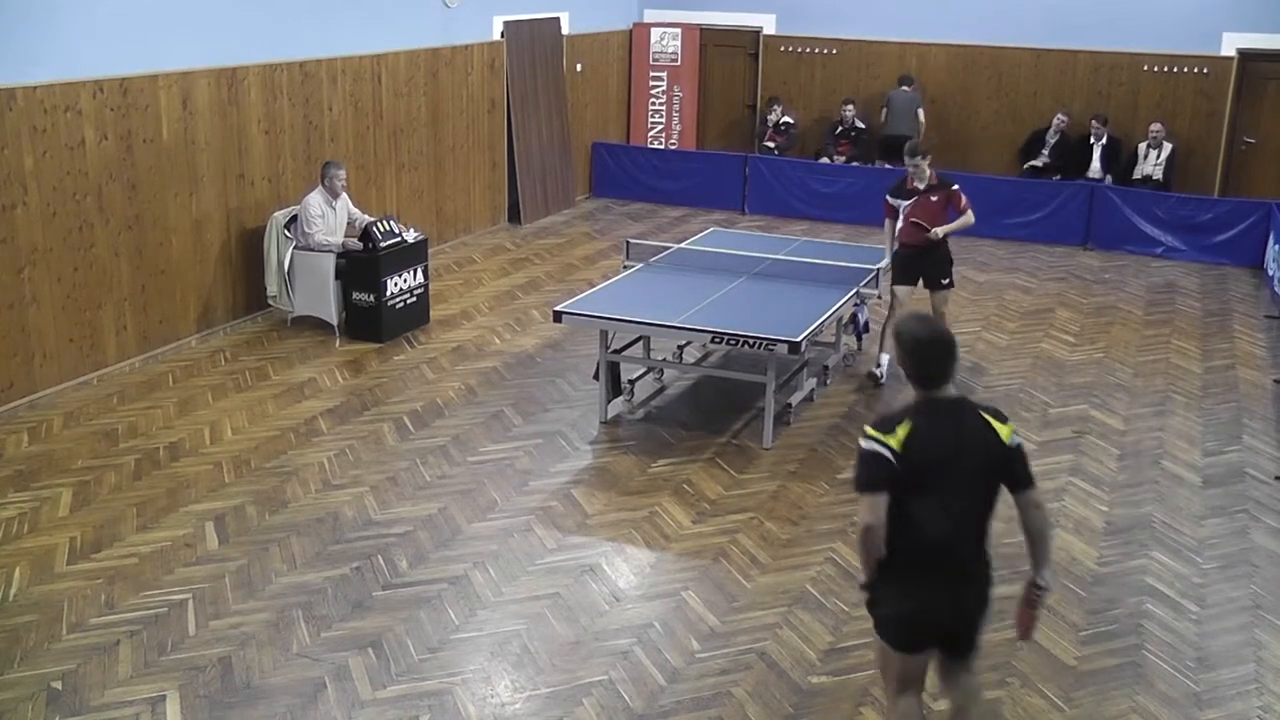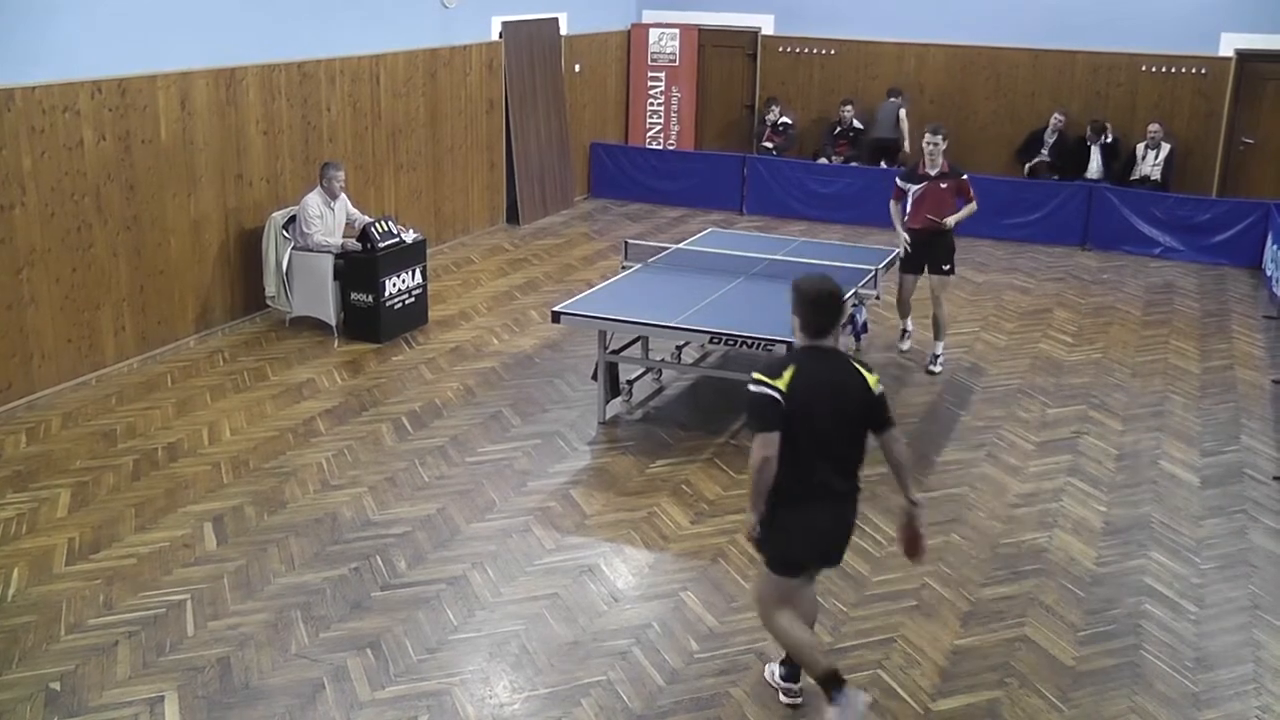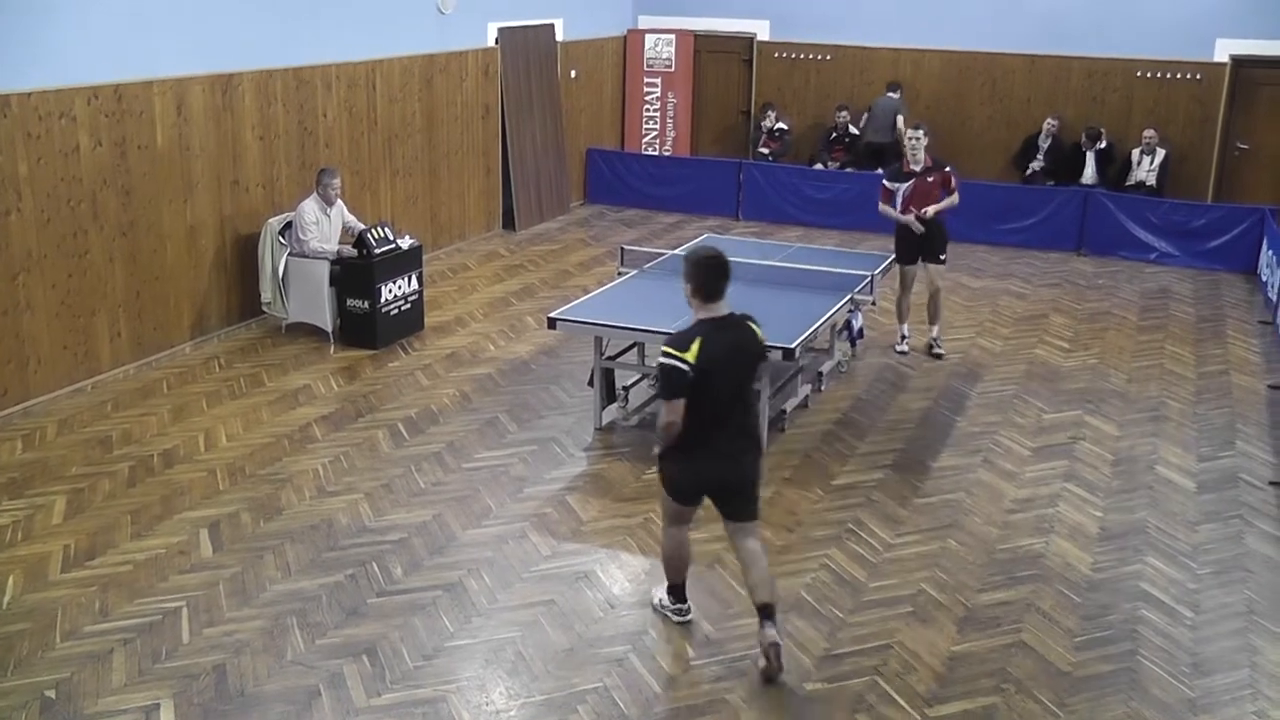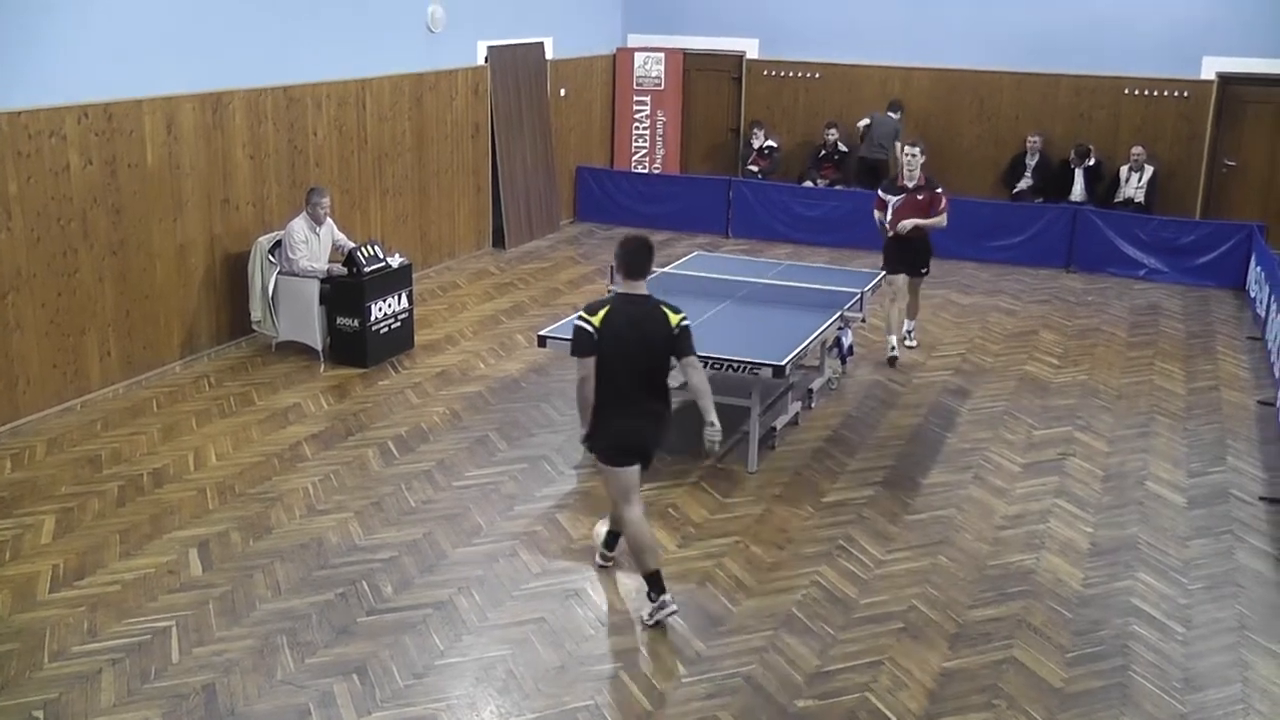
dt=0.4s
person 1, frame 1
left shoulder: (885, 435)
right shoulder: (995, 426)
left elbow: (872, 523)
right elbow: (1031, 505)
left wrist: (871, 574)
right wrist: (1040, 570)
left hip: (908, 587)
right hip: (969, 585)
right knee: (958, 673)
person 1, frame 2
left shoulder: (771, 379)
right shoulder: (862, 377)
left elbow: (764, 457)
right elbow: (893, 443)
left wrist: (755, 512)
right wrist: (908, 495)
left hip: (794, 513)
right hip: (841, 512)
left knee: (775, 608)
right knee: (799, 590)
right ankle: (790, 676)
person 1, frame 3
left shoulder: (680, 347)
right shoulder: (751, 331)
left elbow: (672, 419)
left wrist: (664, 450)
left hip: (695, 460)
right hip: (743, 455)
left knee: (676, 525)
right knee: (748, 541)
left ankle: (677, 601)
right ankle: (768, 627)
person 1, frame 4
left shoulder: (592, 316)
right shoulder: (671, 317)
left elbow: (584, 378)
right elbow: (692, 369)
left wrist: (587, 424)
right wrist: (711, 418)
left hip: (613, 424)
right hip: (652, 422)
left knee: (630, 507)
right knee: (629, 493)
left ankle: (659, 595)
right ankle: (610, 546)
person 2, frame 1
left shoulder: (946, 187)
right shoulder: (898, 190)
left elbow: (969, 218)
right elbow: (890, 220)
left wrist: (944, 229)
right wrist: (888, 252)
left hip: (936, 252)
right hip: (906, 251)
left knee: (939, 312)
right knee: (895, 308)
right ankle: (882, 366)
person 2, frame 2
left shoulder: (956, 176)
right shoulder: (908, 175)
left elbow: (972, 205)
right elbow: (895, 203)
left wrist: (954, 218)
right wrist: (900, 231)
left hip: (941, 239)
right hip: (913, 238)
left knee: (937, 299)
right knee: (904, 295)
left ankle: (938, 352)
right ankle: (906, 328)
person 2, frame 3
left shoulder: (940, 169)
right shoulder: (895, 174)
left elbow: (954, 197)
right elbow: (883, 206)
left wrist: (935, 208)
right wrist: (903, 219)
left hip: (934, 231)
right hip: (907, 232)
left knee: (935, 287)
right knee: (905, 288)
left ankle: (934, 336)
right ankle: (903, 334)
person 2, frame 4
left shoulder: (932, 188)
right shoulder: (889, 186)
left elbow: (942, 221)
right elbow: (878, 212)
left wrist: (914, 221)
right wrist: (885, 224)
left hip: (919, 244)
right hip: (895, 243)
left knee: (913, 293)
right knee: (894, 295)
left ankle: (909, 328)
right ankle: (892, 345)
